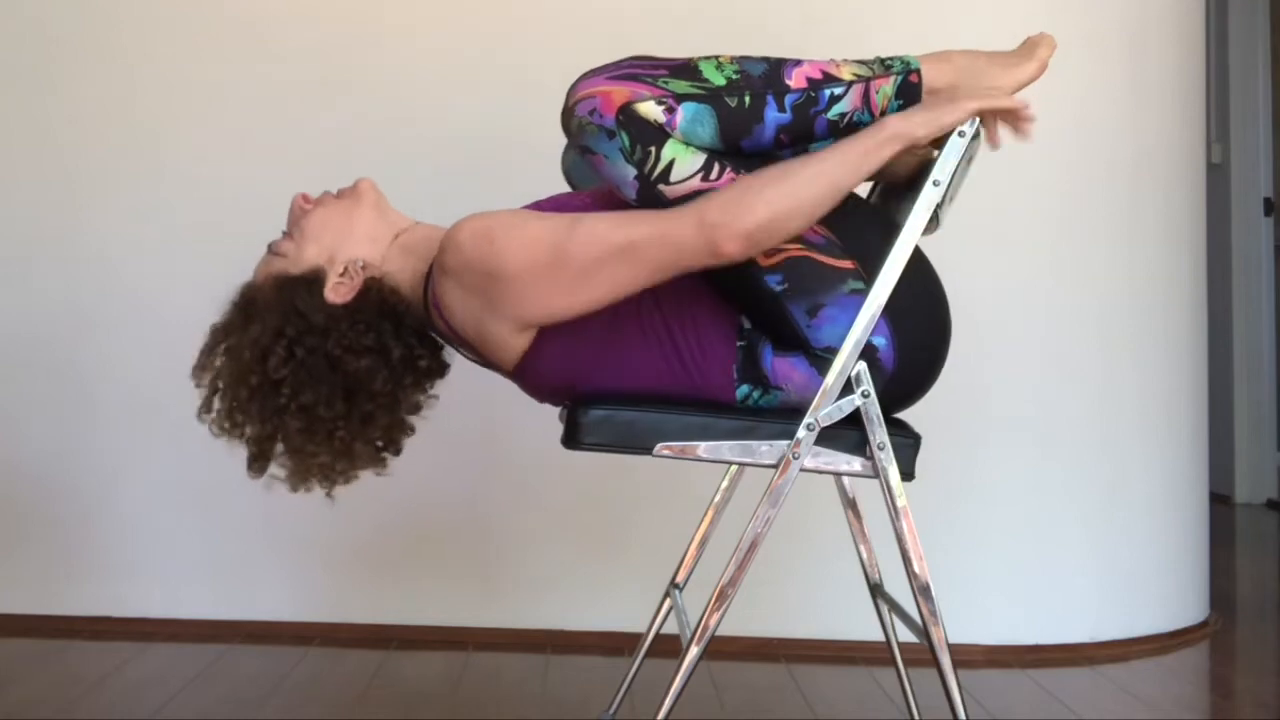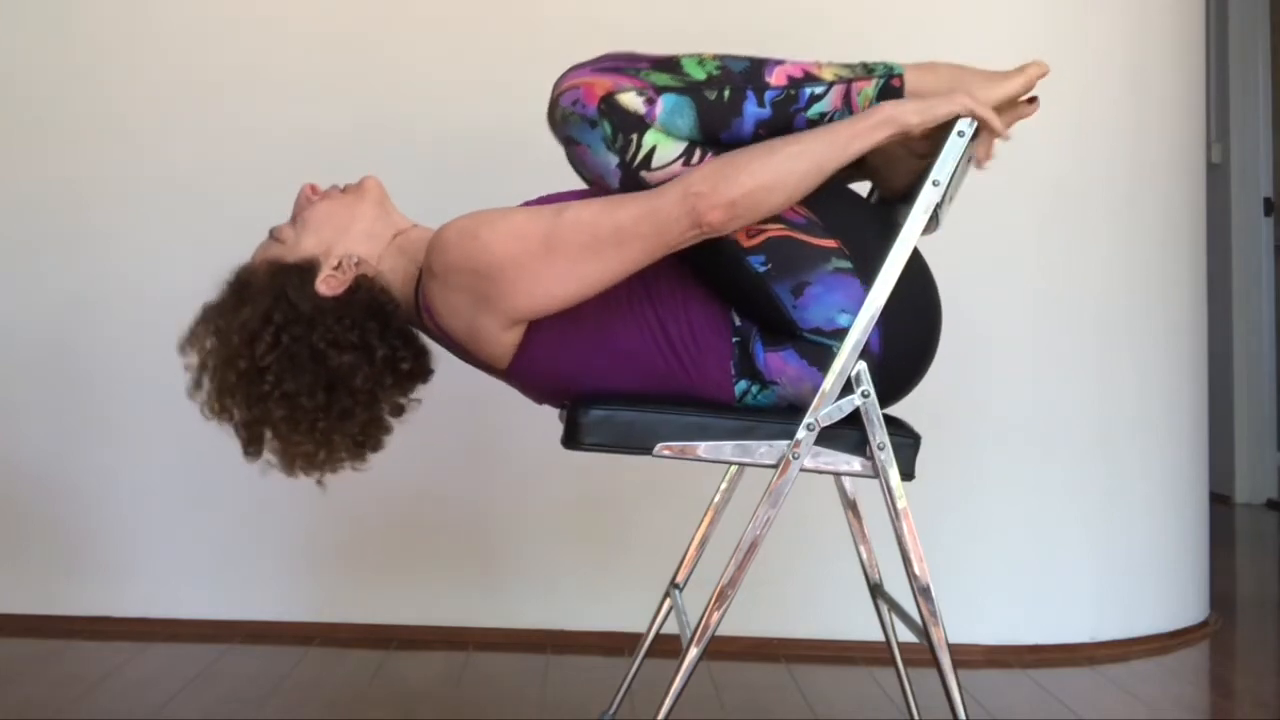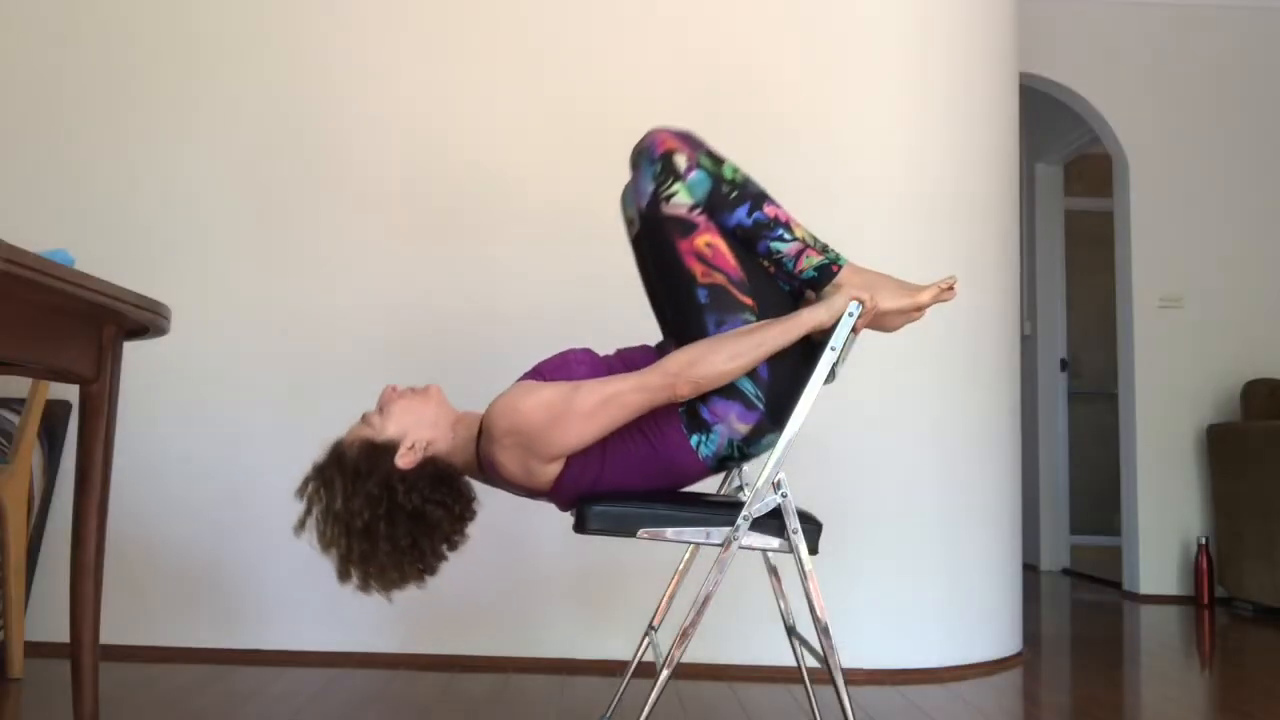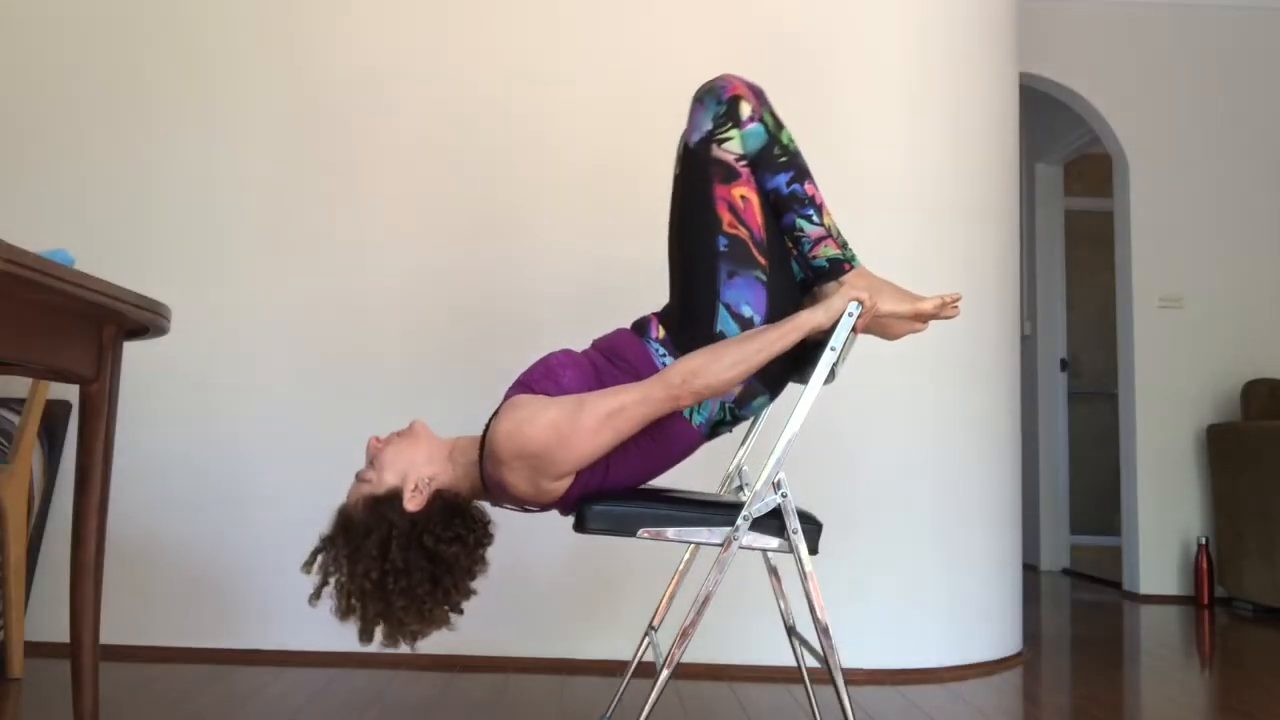
dt=1s
person 1, frame 1
left shoulder: (460, 283)
right shoulder: (478, 260)
left elbow: (681, 232)
right elbow: (720, 234)
right wrist: (904, 127)
left hip: (780, 334)
right hip: (836, 345)
left knee: (603, 150)
right knee: (612, 102)
left ankle: (891, 102)
right ankle: (925, 85)
person 1, frame 2
left shoulder: (461, 278)
right shoulder: (469, 261)
left elbow: (666, 218)
right elbow: (701, 207)
right wrist: (899, 113)
left hip: (783, 340)
right hip: (830, 340)
right knee: (599, 97)
left ankle: (904, 154)
right ankle: (911, 92)
person 1, frame 3
left shoulder: (498, 446)
right elbow: (669, 383)
right wrist: (815, 316)
left hip: (722, 410)
right hip: (740, 402)
left knee: (661, 173)
right knee: (665, 157)
left ankle: (834, 288)
right ankle: (844, 290)
person 1, frame 4
left shoulder: (501, 464)
right shoulder: (518, 445)
right elbow: (675, 391)
right wrist: (814, 317)
left hip: (688, 348)
right hip: (725, 347)
right knee: (727, 100)
left ankle: (836, 289)
right ankle: (844, 291)
